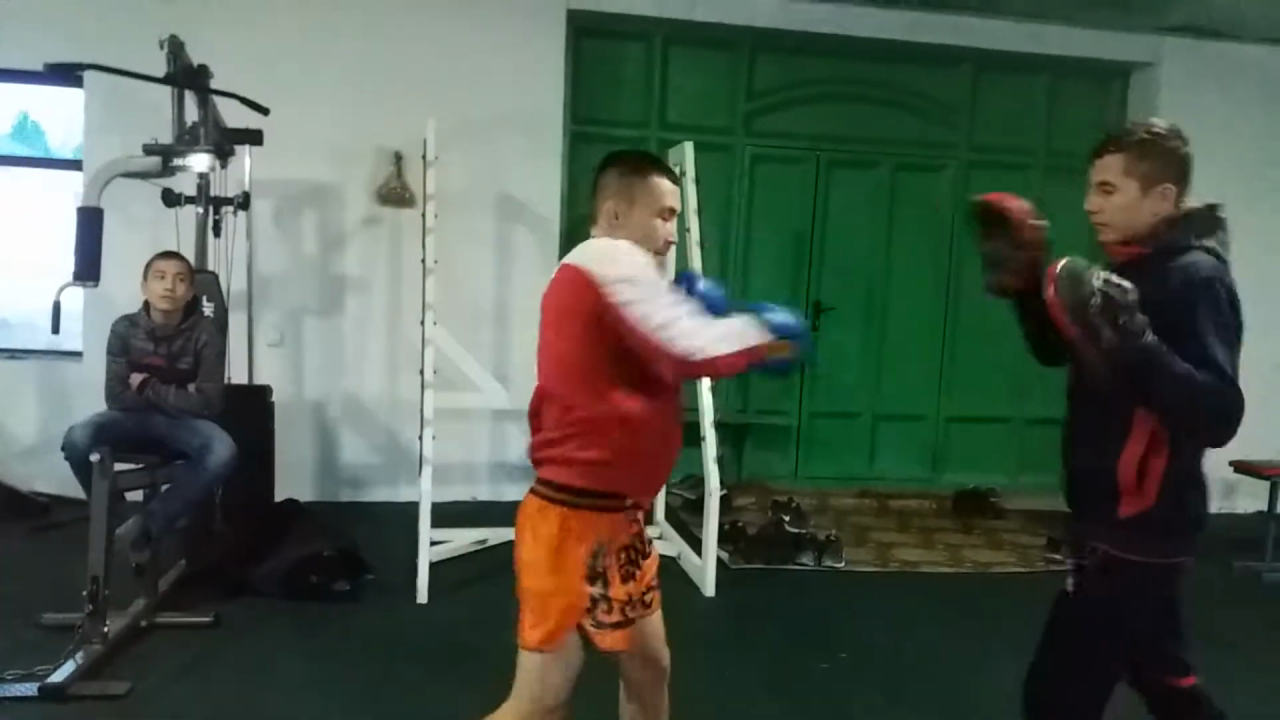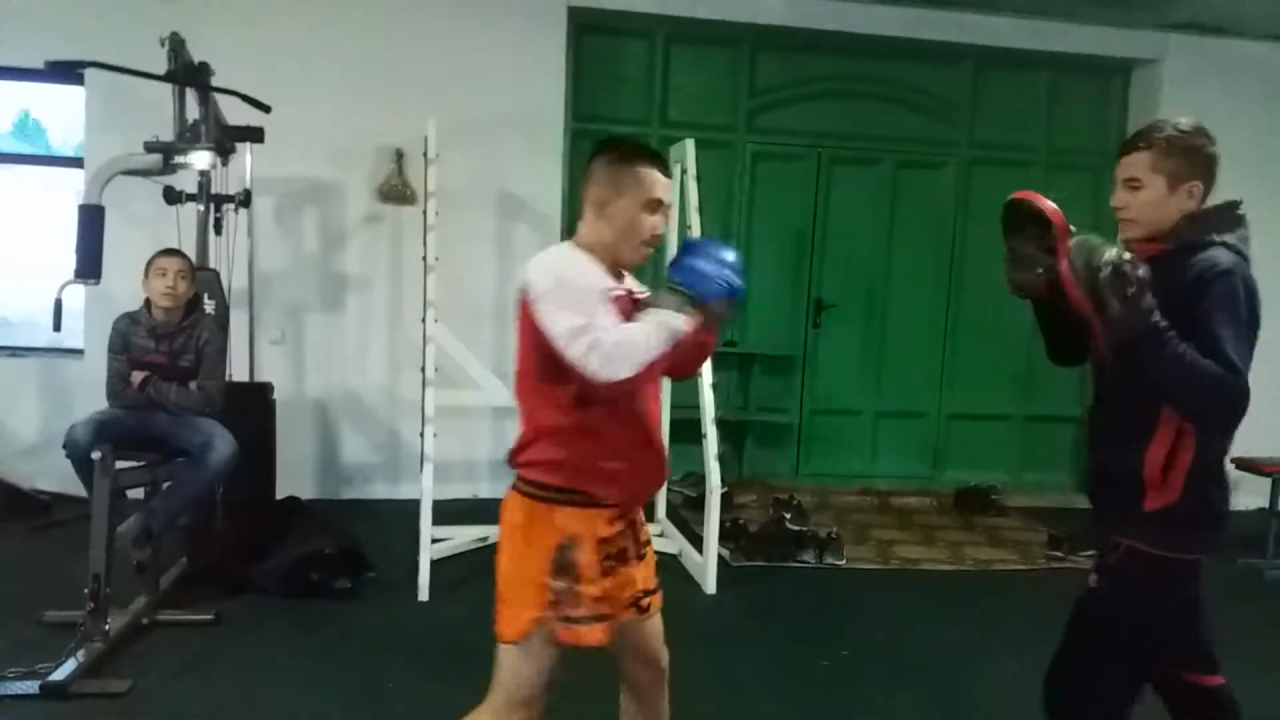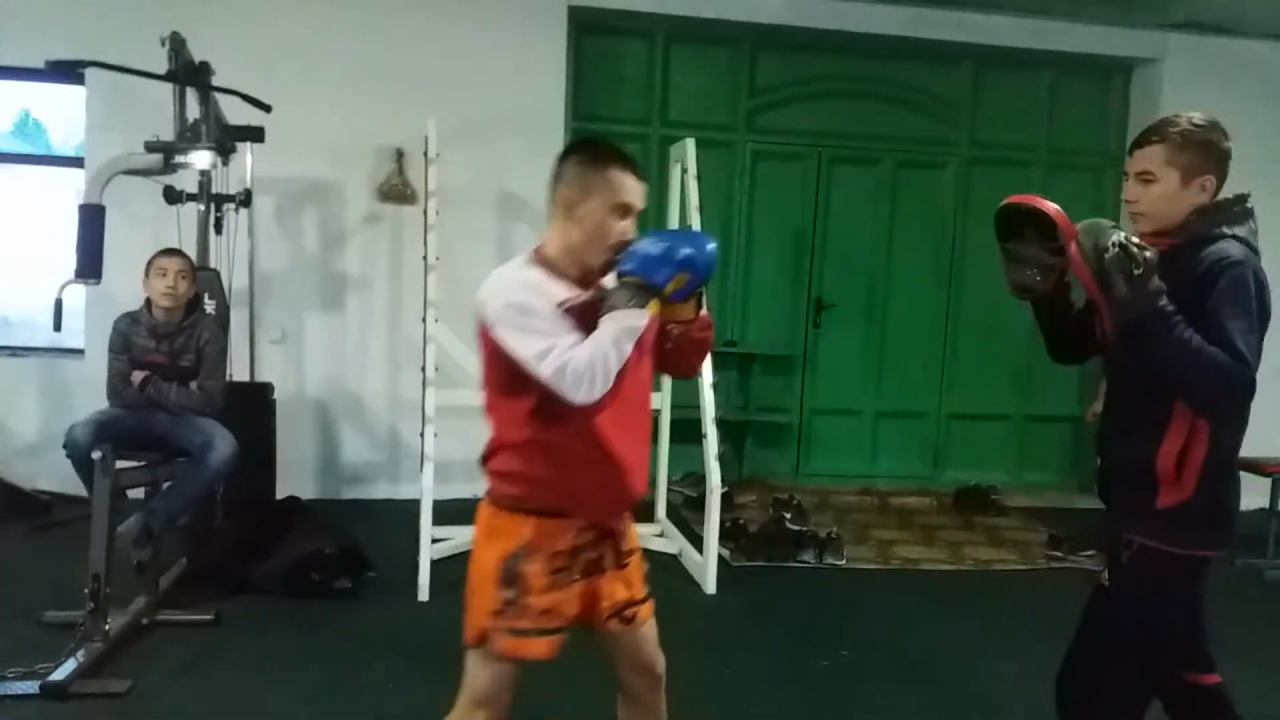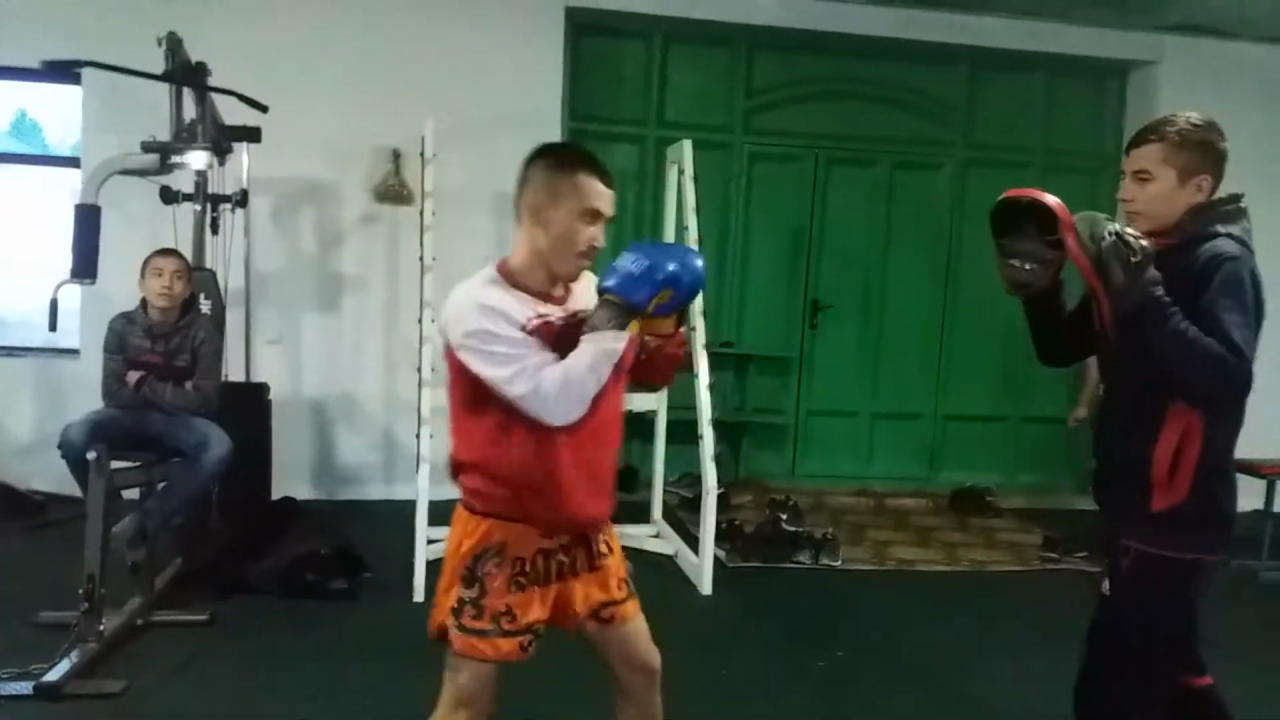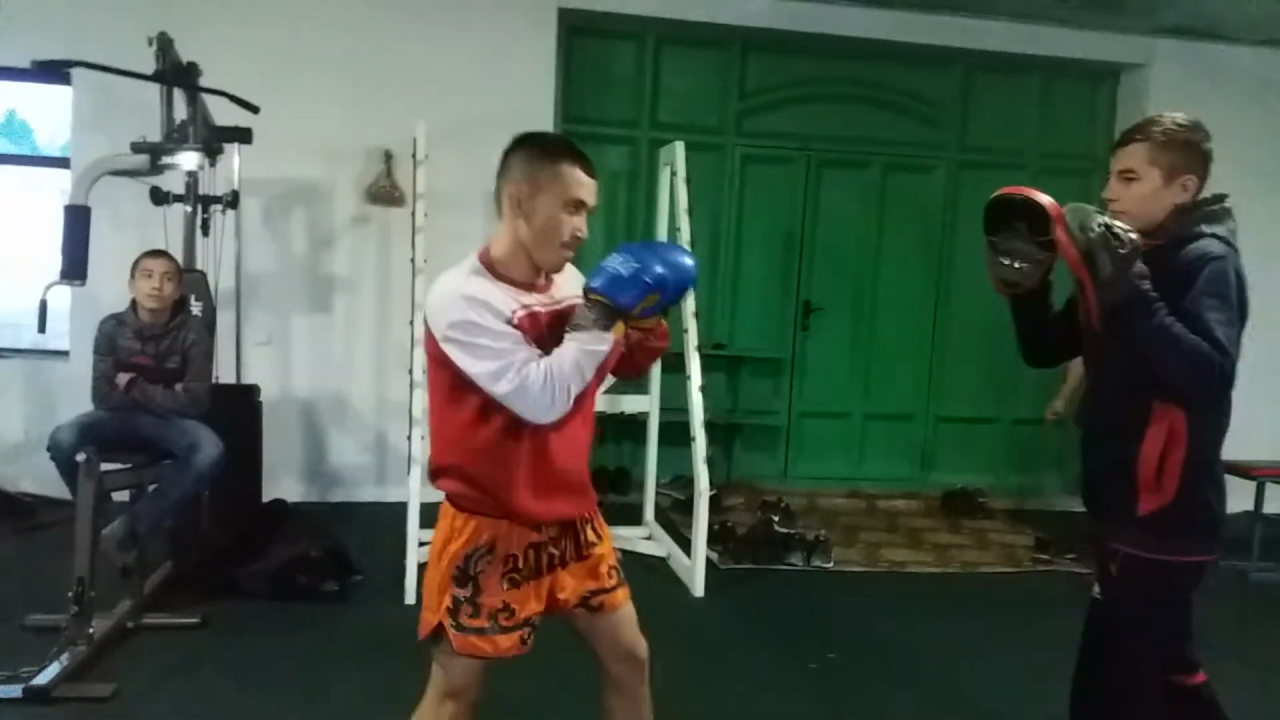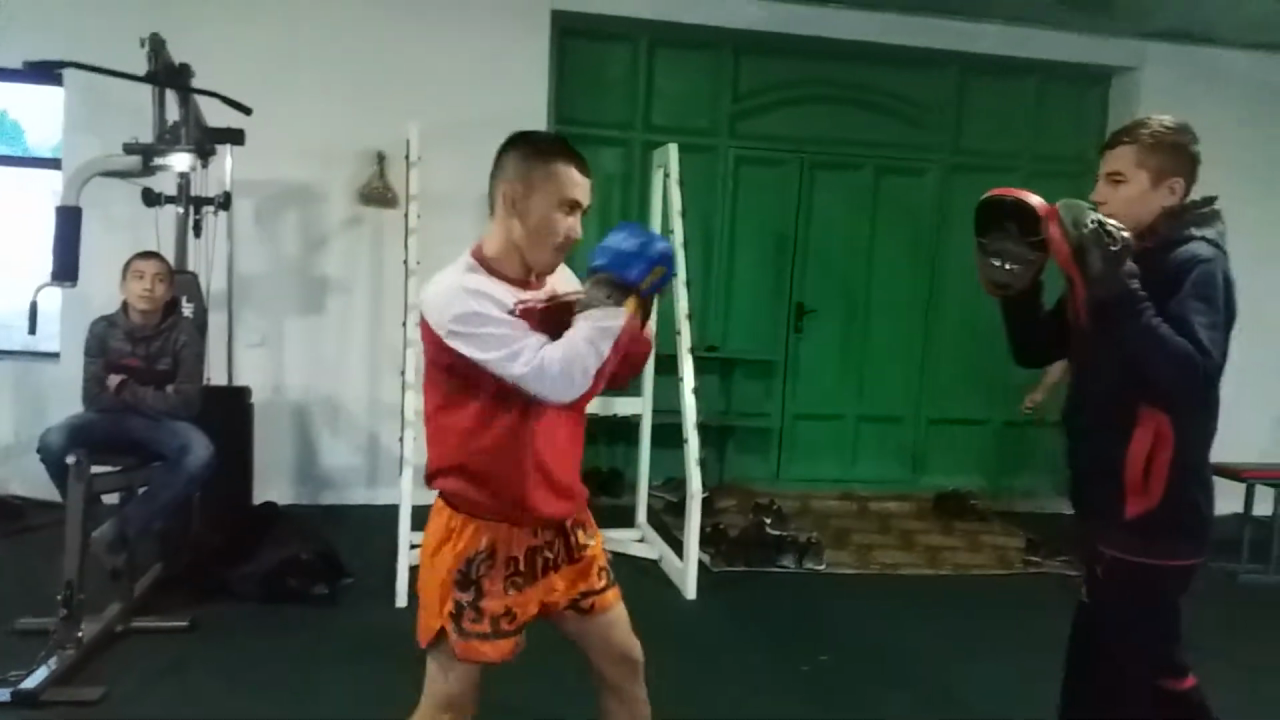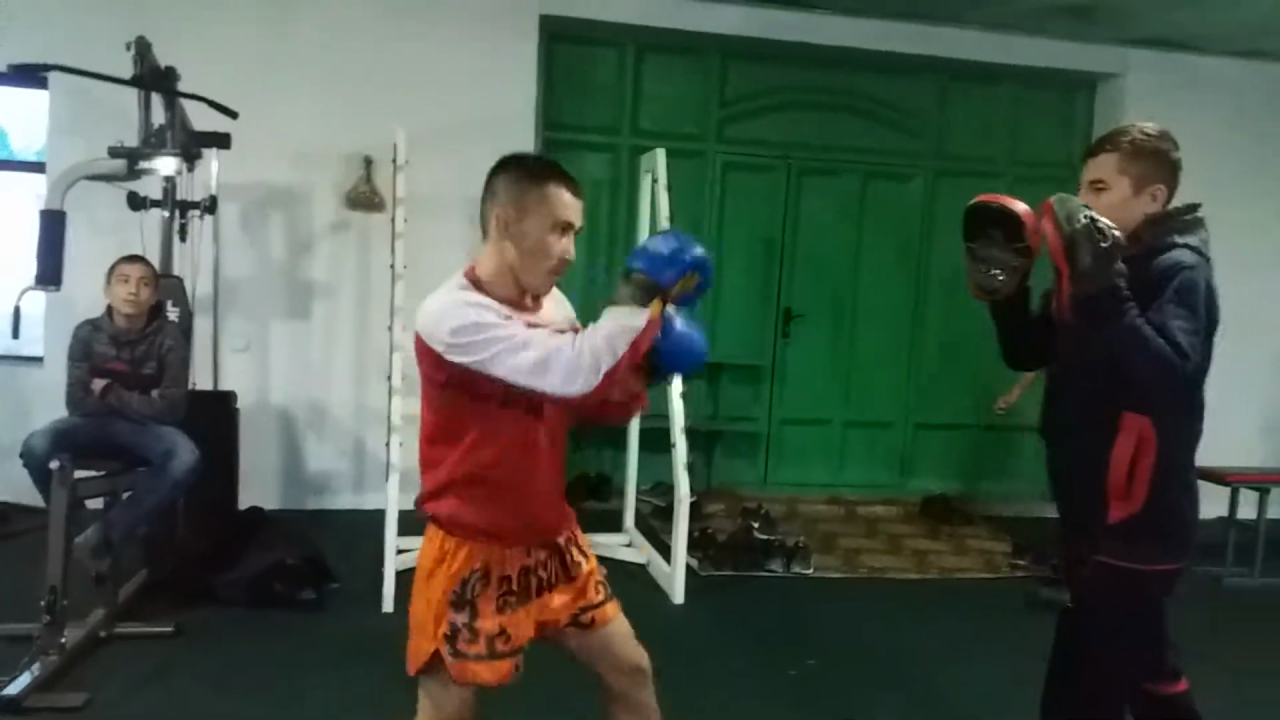
dt=0.1s
person 1, frame 1
left shoulder: (1198, 278)
right shoulder: (1119, 269)
left elbow: (1215, 415)
right elbow: (1053, 349)
left wrist: (1133, 345)
right wrist: (1025, 286)
left hip: (1139, 524)
right hip: (1123, 517)
right knee: (1161, 671)
person 1, frame 2
left shoulder: (1217, 274)
right shoulder: (1143, 265)
left elbow: (1221, 406)
right elbow: (1070, 350)
left wrist: (1143, 325)
right wrist: (1046, 291)
left hip: (1164, 519)
right hip: (1146, 513)
right knee: (1184, 670)
person 1, frame 3
left shoulder: (1228, 267)
right shoulder: (1151, 262)
left elbow: (1226, 390)
right elbow: (1070, 347)
left wrist: (1148, 308)
right wrist: (1047, 289)
left hip: (1176, 513)
right hip: (1146, 506)
right knee: (1180, 670)
person 1, frame 4
left shoulder: (1222, 264)
right shoulder: (1145, 259)
left elbow: (1225, 384)
right elbow: (1060, 349)
left wrist: (1144, 300)
right wrist: (1039, 288)
left hip: (1173, 516)
right hip: (1143, 509)
person 1, frame 5
left shoulder: (1208, 263)
right shoulder: (1132, 259)
left elbow: (1205, 379)
right elbow: (1046, 350)
left wrist: (1131, 294)
right wrist: (1026, 286)
left hip: (1164, 518)
right hip: (1132, 511)
person 1, frame 6
left shoulder: (1196, 266)
right shoulder: (1122, 260)
left elbow: (1189, 381)
right elbow: (1035, 350)
left wrist: (1121, 293)
right wrist: (1017, 287)
left hip: (1152, 520)
right hip: (1121, 513)
person 1, frame 7
left shoulder: (1179, 274)
right shoulder: (1107, 269)
left elbow: (1165, 380)
right elbow: (1026, 354)
left wrist: (1106, 292)
right wrist: (1006, 291)
left hip: (1136, 526)
right hip: (1121, 521)
person 2, frame 1
left shoulder: (591, 278)
right shoulder: (607, 261)
right elbow: (691, 349)
left wrist: (729, 330)
right wrist: (765, 333)
left hip: (618, 513)
right hip: (581, 517)
left knee: (649, 669)
person 2, frame 2
left shoulder: (621, 285)
right shoulder: (559, 272)
left elbow: (679, 361)
right elbow: (610, 363)
left wrist: (697, 315)
right wrist: (681, 303)
left hip: (617, 515)
right hip: (557, 514)
left knee: (650, 667)
person 2, frame 3
left shoulder: (616, 280)
right shoulder: (511, 289)
left elbow: (682, 360)
right elbow: (583, 380)
left wrist: (682, 302)
right wrist: (637, 298)
left hip: (605, 526)
right hip: (530, 528)
left knee: (646, 671)
person 2, frame 4
left shoulder: (589, 290)
right shoulder: (477, 306)
left elbow: (656, 374)
right elbow: (559, 400)
left wrist: (660, 320)
right wrist: (616, 318)
left hip: (582, 531)
right hip: (502, 536)
left knee: (641, 670)
person 2, frame 5
left shoulder: (568, 279)
right shoulder: (458, 299)
left elbow: (635, 360)
right elbow: (544, 397)
left wrist: (646, 311)
right wrist: (604, 313)
left hip: (569, 520)
right hip: (488, 530)
left knee: (630, 659)
person 2, frame 6
left shoulder: (558, 279)
right shoulder: (455, 295)
left elbow: (617, 371)
right elbow: (558, 378)
left wrist: (629, 311)
right wrist: (610, 296)
left hip: (559, 523)
right hip: (482, 533)
left knee: (624, 662)
person 2, frame 7
left shoulder: (551, 306)
right shoulder: (449, 314)
left elbow: (602, 406)
right elbow: (571, 370)
left wrist: (649, 359)
right wrist: (646, 294)
left hip: (550, 542)
right hip: (472, 557)
left knee: (630, 673)
person 3, frame 1
left shoulder: (204, 333)
right shoulder: (124, 328)
left elbow: (207, 404)
right elbow: (116, 397)
left wrist: (149, 388)
right wrist: (177, 396)
left hip: (183, 425)
right hip: (135, 420)
left knee: (223, 452)
right knee: (76, 439)
left ankle: (143, 527)
person 3, frame 2
left shoulder: (206, 331)
right shoulder: (126, 326)
left elbow: (209, 401)
right elbow: (117, 395)
left wrist: (151, 386)
right wrist: (178, 394)
left hip: (185, 422)
right hip: (136, 418)
left knee: (224, 450)
right knee: (78, 437)
left ankle: (144, 525)
person 3, frame 3
left shoulder: (206, 331)
right shoulder: (126, 326)
left elbow: (208, 401)
right elbow: (118, 395)
left wrist: (151, 385)
right wrist: (178, 394)
left hip: (185, 422)
right hip: (137, 417)
left knee: (224, 449)
right knee: (78, 437)
left ankle: (145, 524)
person 3, frame 4
left shoulder: (202, 331)
right shoulder: (122, 326)
left elbow: (204, 402)
right elbow: (113, 395)
left wrist: (146, 386)
right wrist: (173, 393)
left hip: (180, 422)
right hip: (132, 417)
left knee: (219, 450)
right knee: (72, 438)
left ankle: (139, 525)
person 3, frame 5
left shoulder: (192, 332)
right shoulder: (112, 328)
left elbow: (194, 403)
right elbow: (103, 397)
left wrist: (136, 387)
right wrist: (163, 396)
left hip: (171, 424)
right hip: (122, 419)
left knee: (210, 451)
right knee: (62, 440)
left ankle: (129, 527)
person 3, frame 6
left shoulder: (184, 334)
right shoulder: (102, 329)
left elbow: (185, 404)
right elbow: (94, 399)
left wrist: (127, 389)
right wrist: (154, 397)
left hip: (161, 425)
right hip: (112, 421)
left knee: (201, 454)
right knee: (52, 442)
left ankle: (119, 530)
person 3, frame 7
left shoulder: (169, 338)
right shoulder: (87, 333)
left elbow: (170, 410)
right elbow: (78, 403)
left wrist: (111, 393)
right wrist: (139, 402)
left hip: (146, 430)
right hip: (97, 425)
left knee: (186, 458)
right knee: (35, 447)
left ankle: (103, 535)
right ankle: (76, 525)
